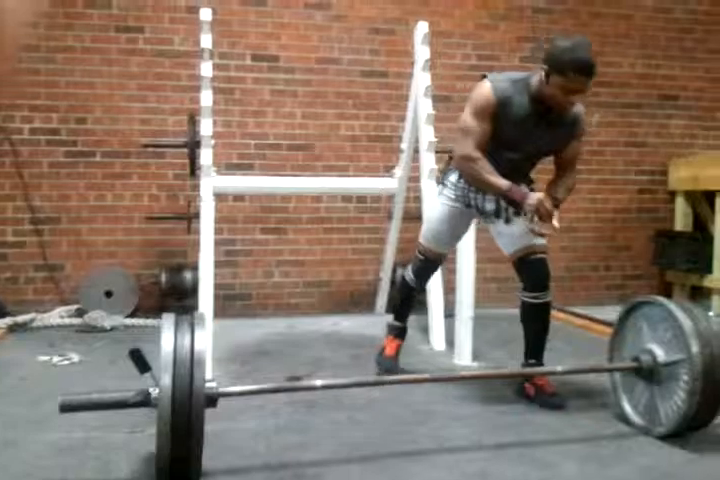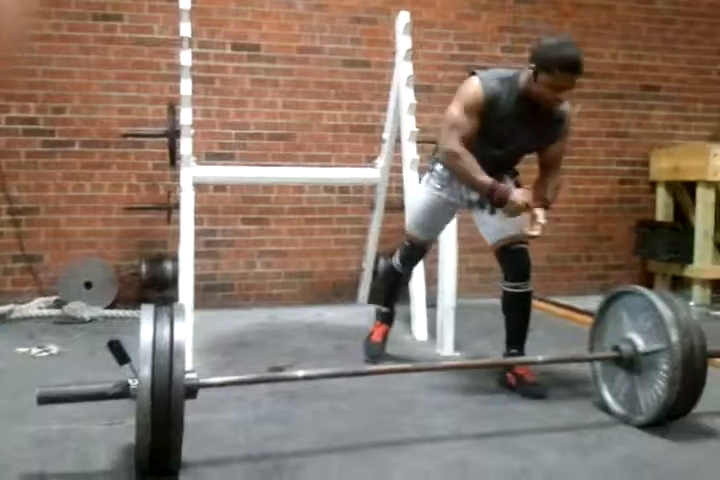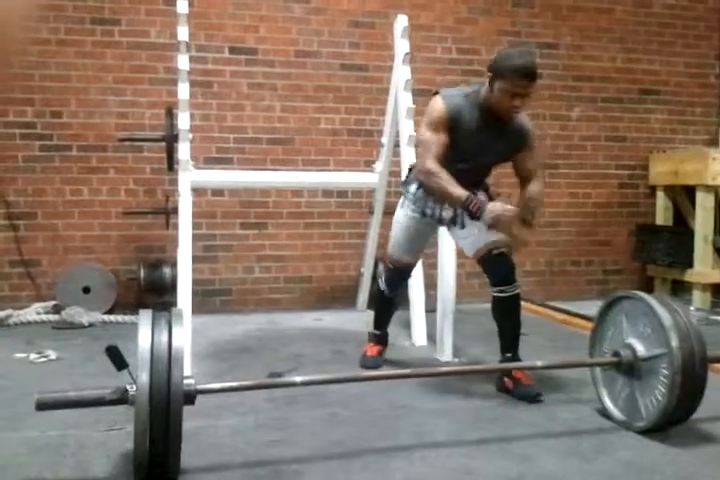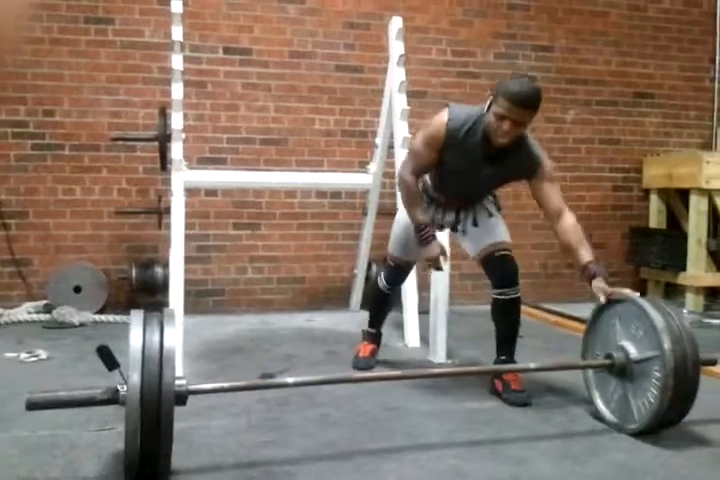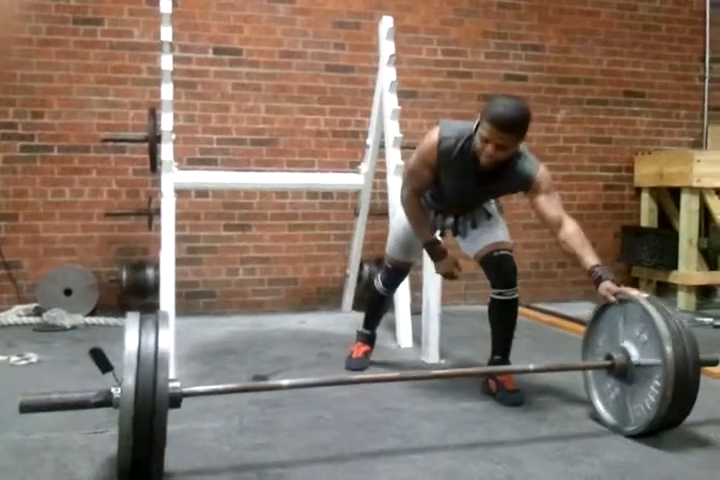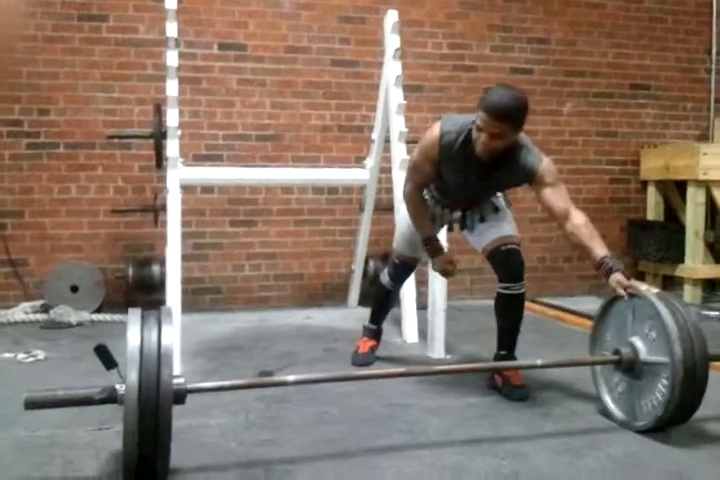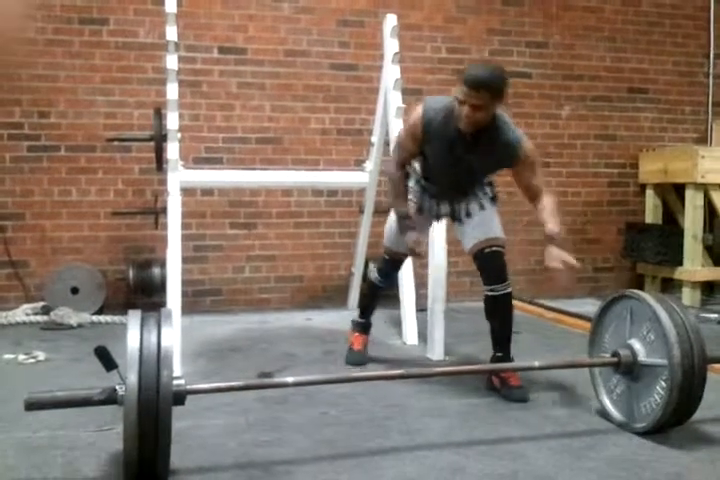
dt=0.3s
person 1, frame 1
left shoulder: (574, 118)
right shoulder: (494, 92)
left elbow: (567, 171)
right elbow: (464, 154)
left wrist: (551, 203)
right wrist: (517, 194)
left hip: (519, 192)
right hip: (463, 183)
left knee: (538, 275)
right knee: (426, 260)
left ankle: (533, 372)
right ankle: (395, 331)
person 1, frame 2
left shoulder: (559, 116)
right shoulder: (482, 89)
left elbow: (551, 170)
right elbow: (450, 150)
left wrist: (538, 206)
right wrist: (503, 195)
left hip: (499, 181)
right hip: (449, 175)
left knee: (519, 265)
right knee: (412, 250)
left ankle: (515, 363)
right ankle: (383, 317)
person 1, frame 3
left shoulder: (521, 129)
right shoulder: (445, 106)
left elbow: (532, 180)
right elbow: (427, 168)
left wrist: (522, 222)
right wrist: (479, 208)
left hip: (474, 198)
right hip: (424, 194)
left knee: (503, 270)
right knee: (396, 270)
left ankle: (510, 366)
right ankle: (377, 338)
person 1, frame 4
left shoulder: (533, 159)
right shoulder: (449, 123)
left elbow: (561, 216)
right elbow: (408, 173)
left wrist: (593, 272)
right wrist: (425, 235)
left hip: (475, 206)
right hip: (426, 199)
left knee: (505, 273)
right knee: (396, 269)
left ankle: (505, 369)
right ankle: (371, 338)
person 1, frame 5
left shoulder: (529, 172)
right shoulder: (441, 141)
left elbow: (562, 224)
right elbow: (410, 193)
left wrist: (600, 275)
right wrist: (436, 251)
left hip: (475, 211)
right hip: (424, 205)
left knee: (505, 274)
right knee: (394, 270)
left ankle: (498, 368)
right ankle: (365, 339)
person 1, frame 6
left shoulder: (532, 164)
right shoulder: (440, 136)
left elbow: (569, 215)
right elbow: (413, 188)
left wrist: (611, 266)
right wrist: (433, 249)
left hip: (484, 204)
right hip: (432, 199)
left knee: (511, 268)
right knee: (401, 264)
left ankle: (504, 363)
right ankle: (371, 333)
person 1, frame 7
left shoulder: (513, 142)
right shoulder: (425, 116)
left elbow: (539, 193)
right elbow: (398, 166)
left wrist: (553, 241)
right wrist: (406, 222)
left hip: (472, 196)
right hip: (423, 190)
left knee: (494, 267)
right knee: (391, 259)
left ankle: (501, 363)
right ankle: (361, 327)
